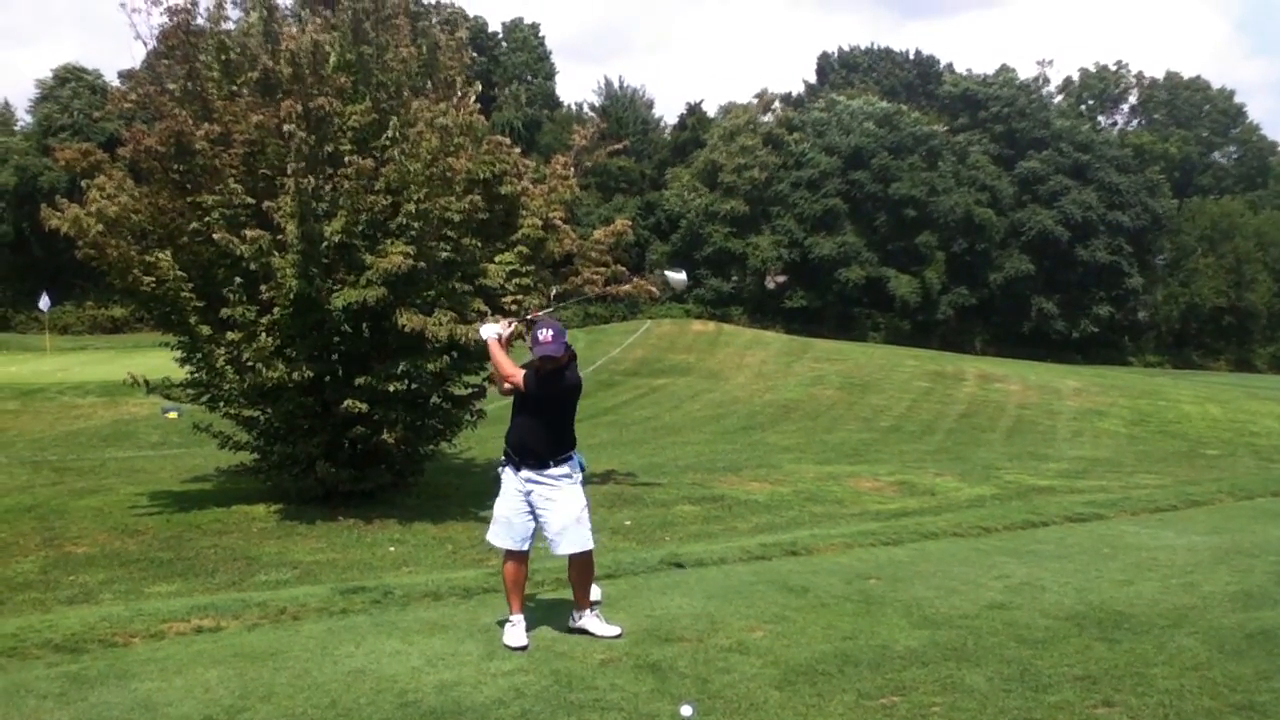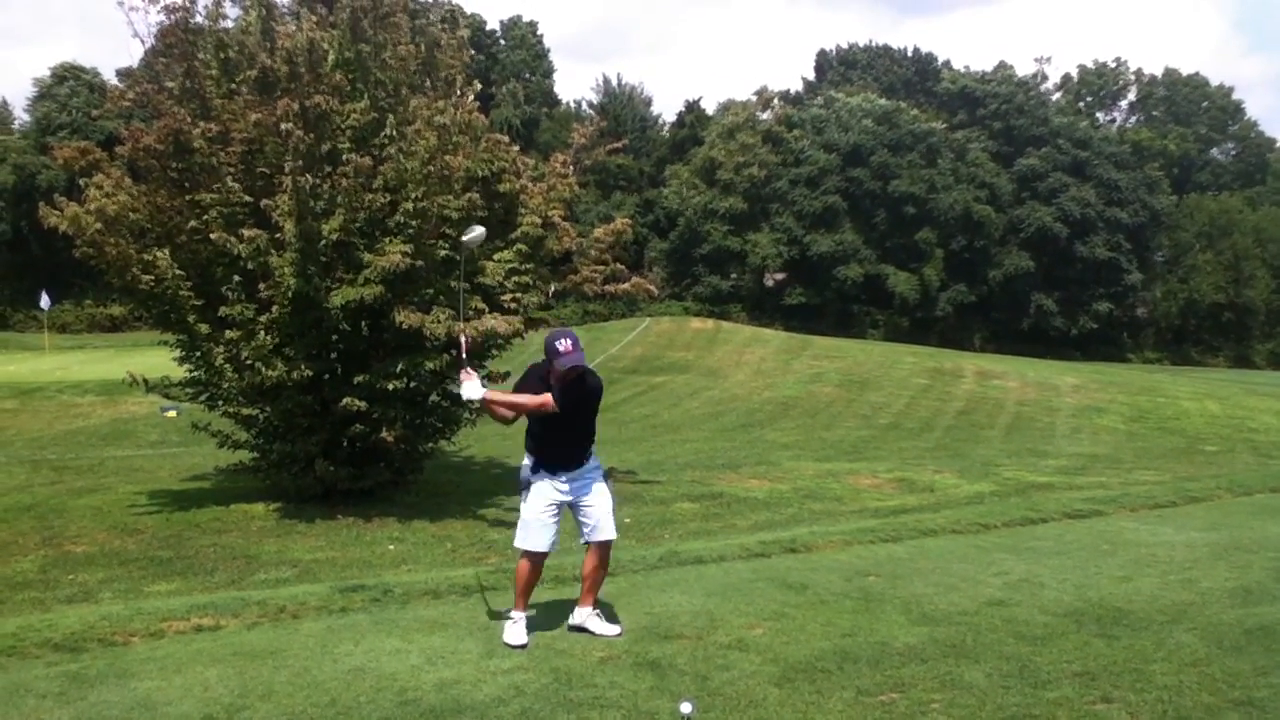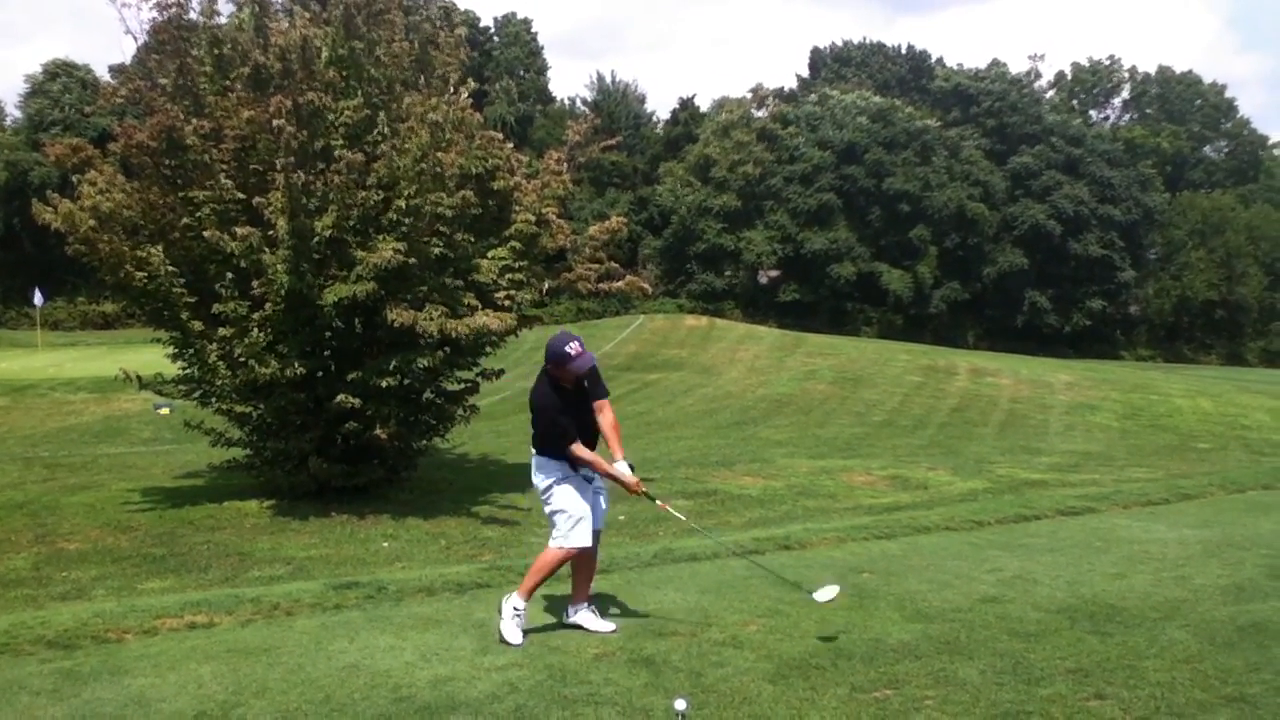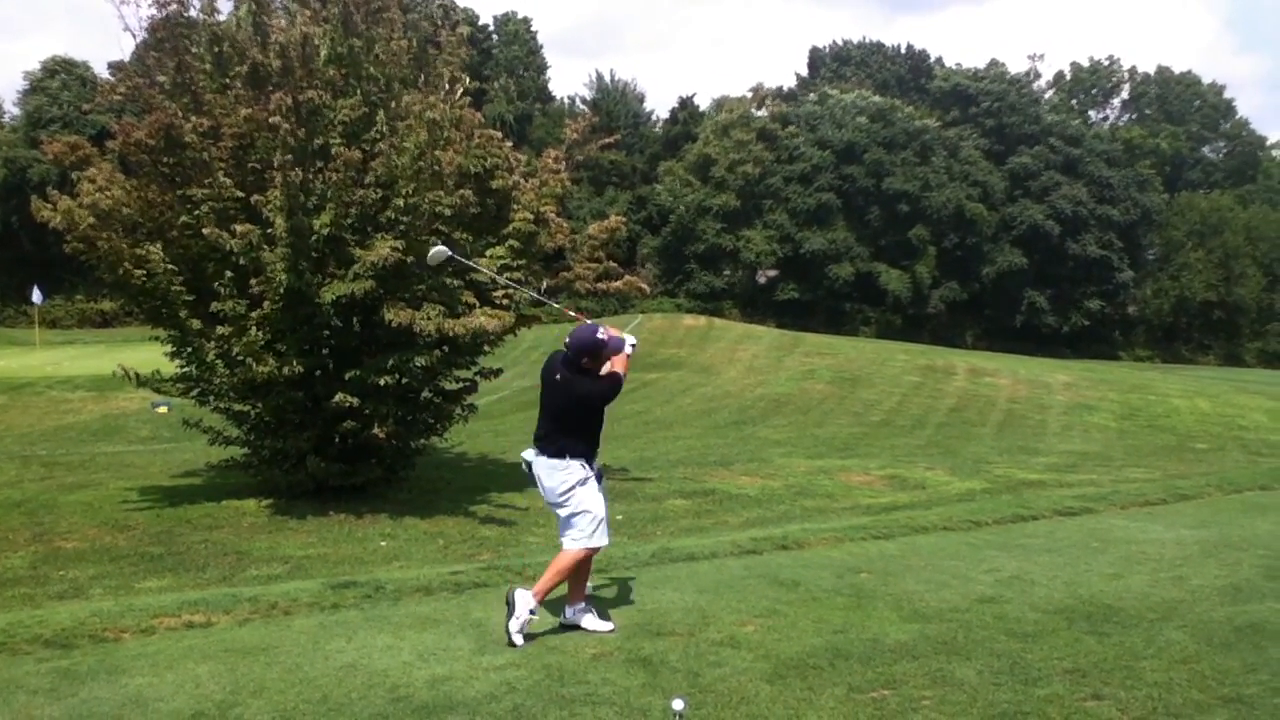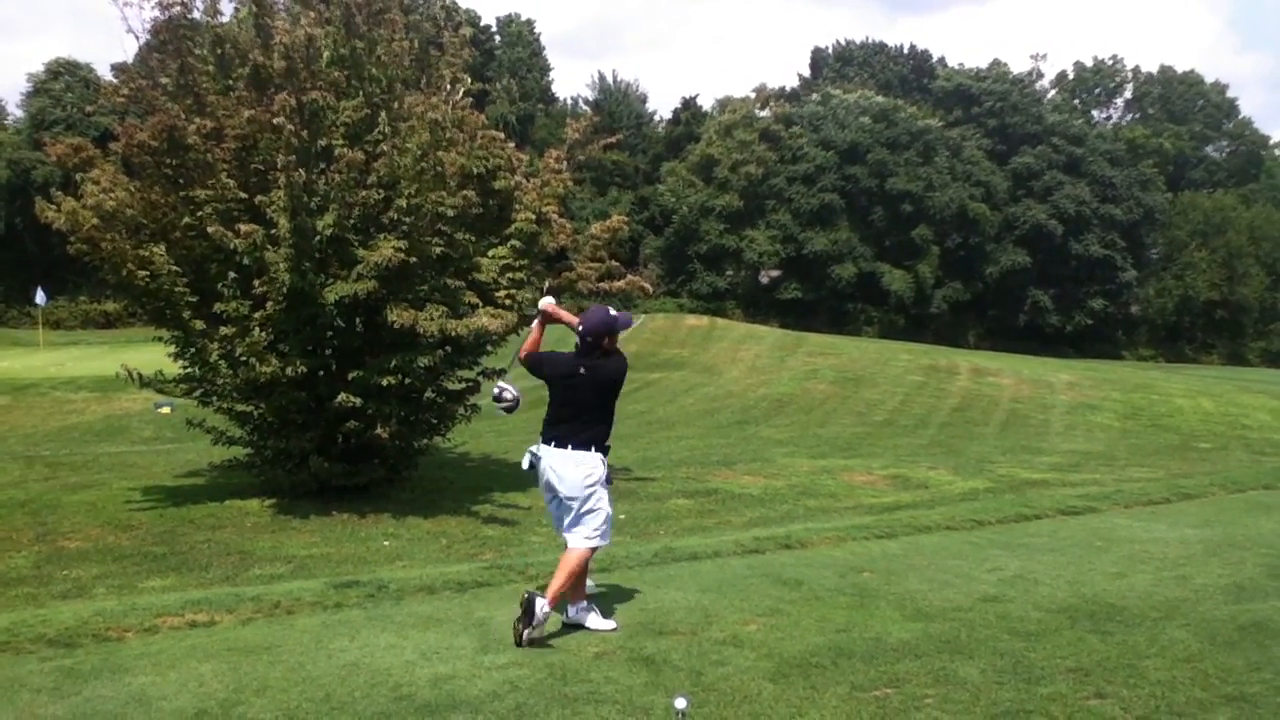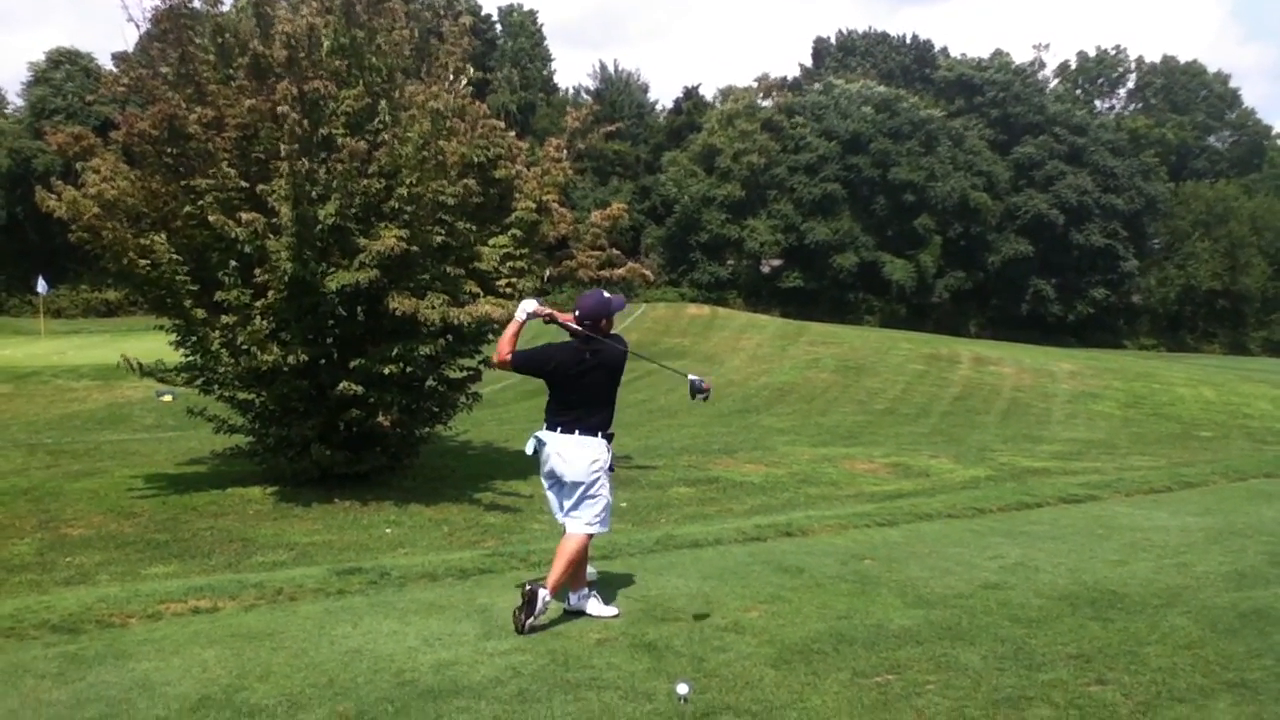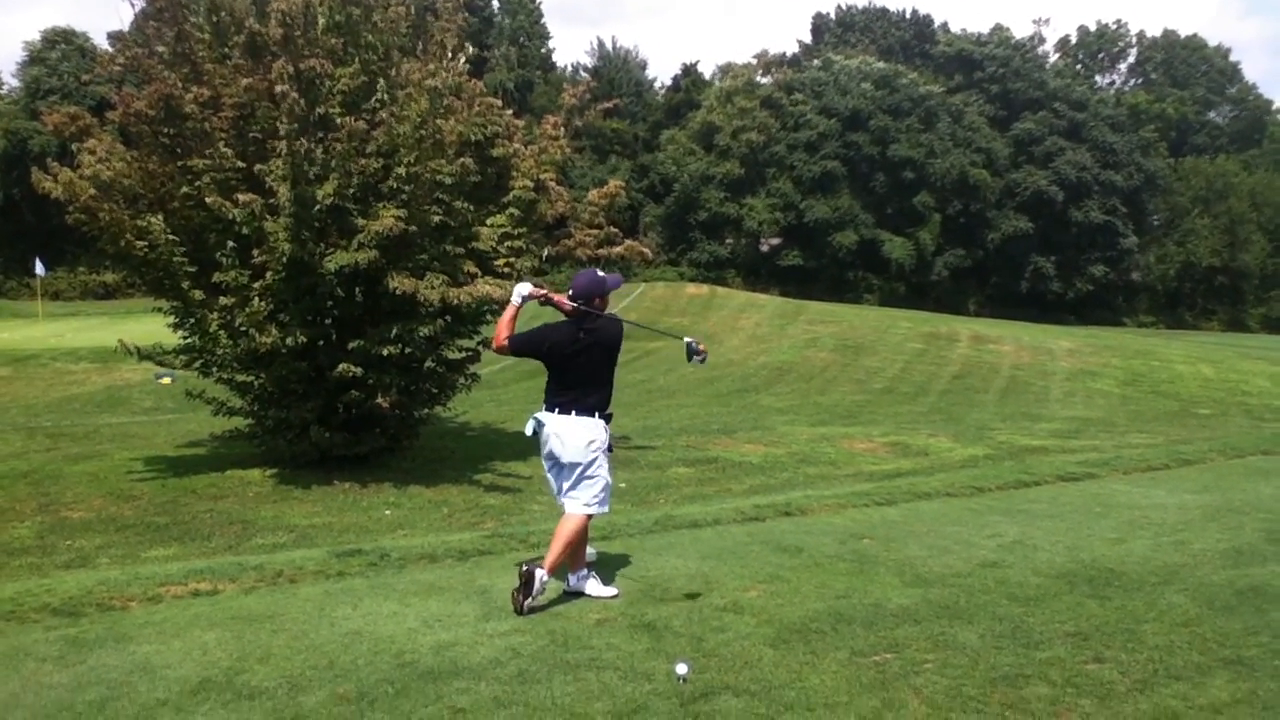
dt=0.2s
person 1, frame 1
left shoulder: (566, 378)
right shoulder: (538, 366)
left elbow: (512, 377)
right elbow: (506, 385)
left wrist: (493, 342)
right wrist: (501, 342)
left hip: (557, 475)
right hip: (516, 472)
left knee: (579, 546)
right knee: (514, 547)
left ankle: (583, 613)
right ankle: (516, 618)
person 1, frame 2
left shoulder: (589, 384)
right shoulder: (533, 376)
left elbow: (537, 403)
right elbow: (509, 415)
left wrist: (485, 393)
right wrist: (485, 398)
left hip: (585, 471)
right hip: (545, 474)
left knee: (601, 540)
right knee: (535, 547)
left ankle: (585, 611)
right ankle: (517, 615)
person 1, frame 3
left shoulder: (582, 372)
right shoulder: (545, 399)
left elbow: (603, 410)
right elbow: (574, 449)
left wrist: (619, 459)
right wrist: (615, 475)
left hip: (582, 466)
right hip: (559, 471)
left knee: (590, 535)
right knee: (569, 542)
left ankle: (578, 607)
right ankle: (516, 603)
person 1, frame 4
left shoulder: (555, 365)
right shoulder: (592, 390)
right elbow: (617, 373)
left wrist: (616, 346)
right wrist: (624, 351)
left hip: (547, 460)
right hip: (569, 470)
left knee: (579, 538)
right knee: (584, 542)
left ankle: (575, 607)
right ankle: (529, 598)
person 1, frame 5
left shoulder: (558, 364)
right shoulder: (616, 367)
left elbow: (526, 354)
right elbow: (605, 346)
left wrist: (543, 318)
right wrist: (560, 314)
left hip: (550, 457)
right hip: (584, 463)
left knee: (578, 536)
right knee: (585, 541)
left ankle: (577, 605)
right ankle: (544, 603)
person 1, frame 6
left shoulder: (556, 354)
right shoulder: (615, 351)
left elbow: (501, 358)
right elbow: (592, 333)
left wrist: (520, 316)
right wrist: (552, 315)
left hip: (551, 444)
right hip: (588, 449)
left knee: (575, 523)
right knee: (582, 527)
left ankle: (578, 593)
right ankle: (545, 590)
person 1, frame 7
left shoulder: (551, 334)
right shoulder: (610, 329)
left elbow: (499, 344)
right elbow: (588, 313)
left wrist: (516, 302)
right wrist: (550, 297)
left hip: (551, 425)
right hip: (586, 430)
left knee: (575, 503)
right knee: (582, 506)
left ankle: (578, 575)
right ankle: (540, 572)
